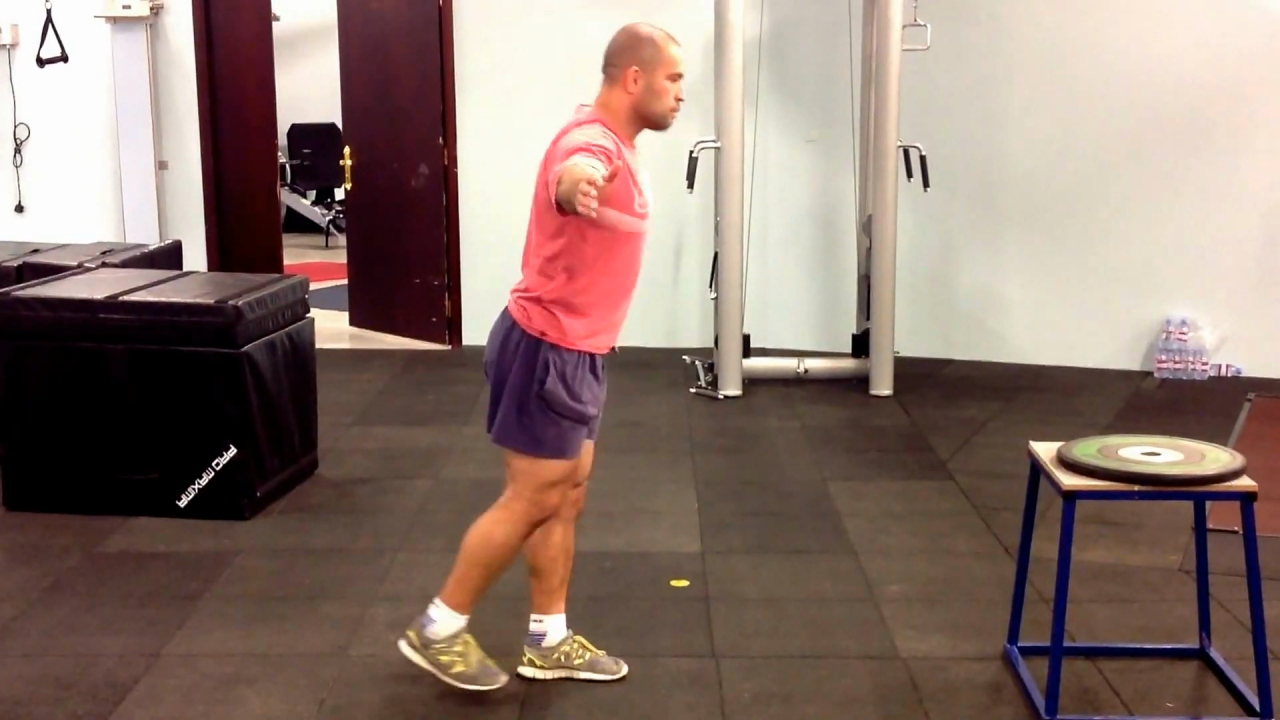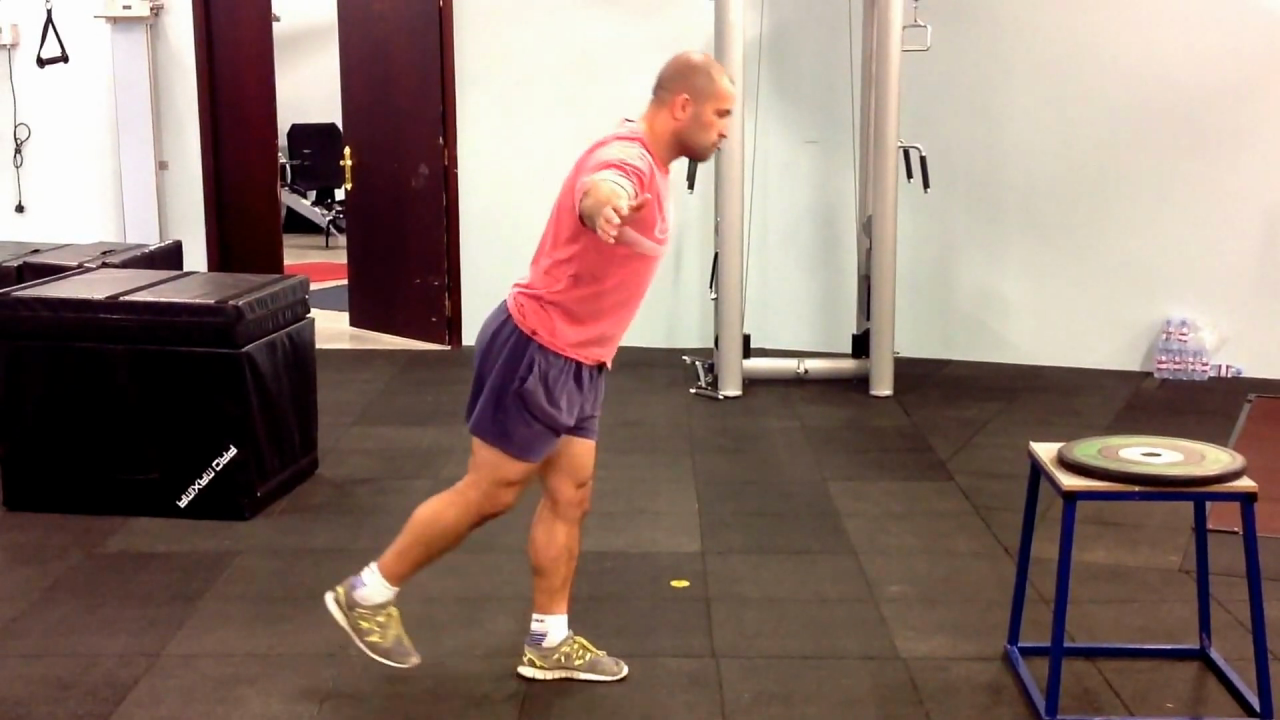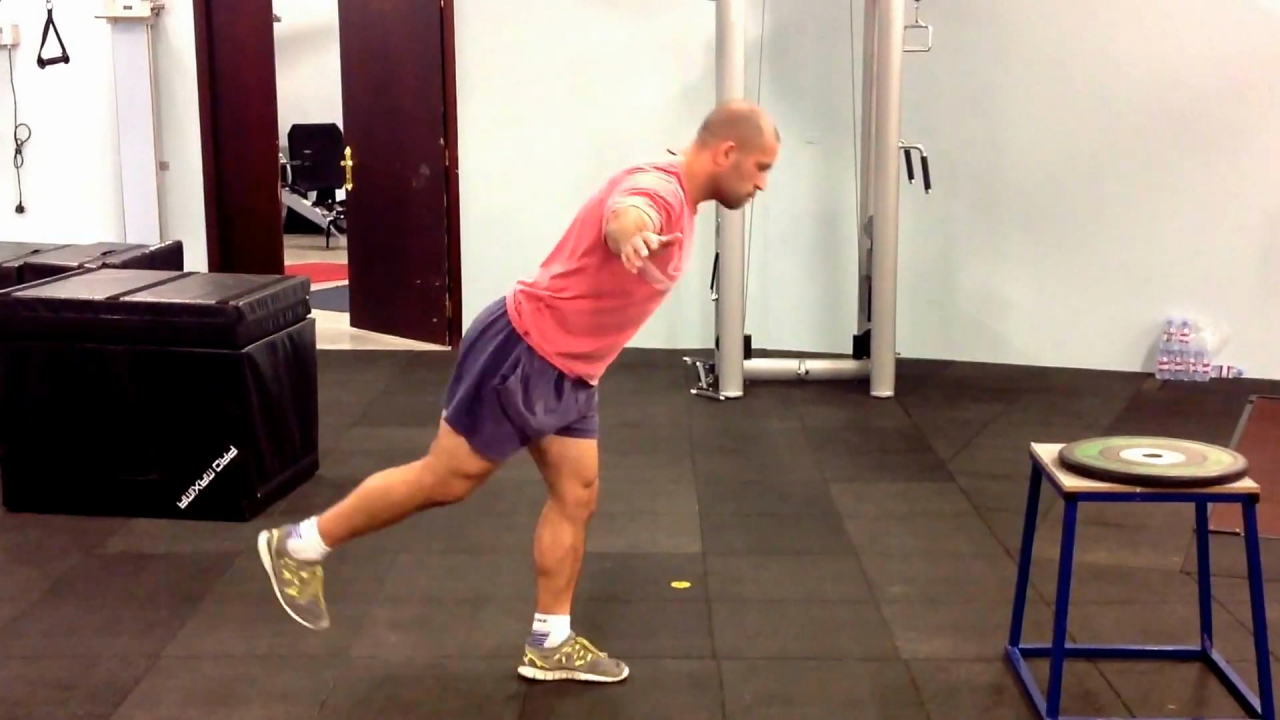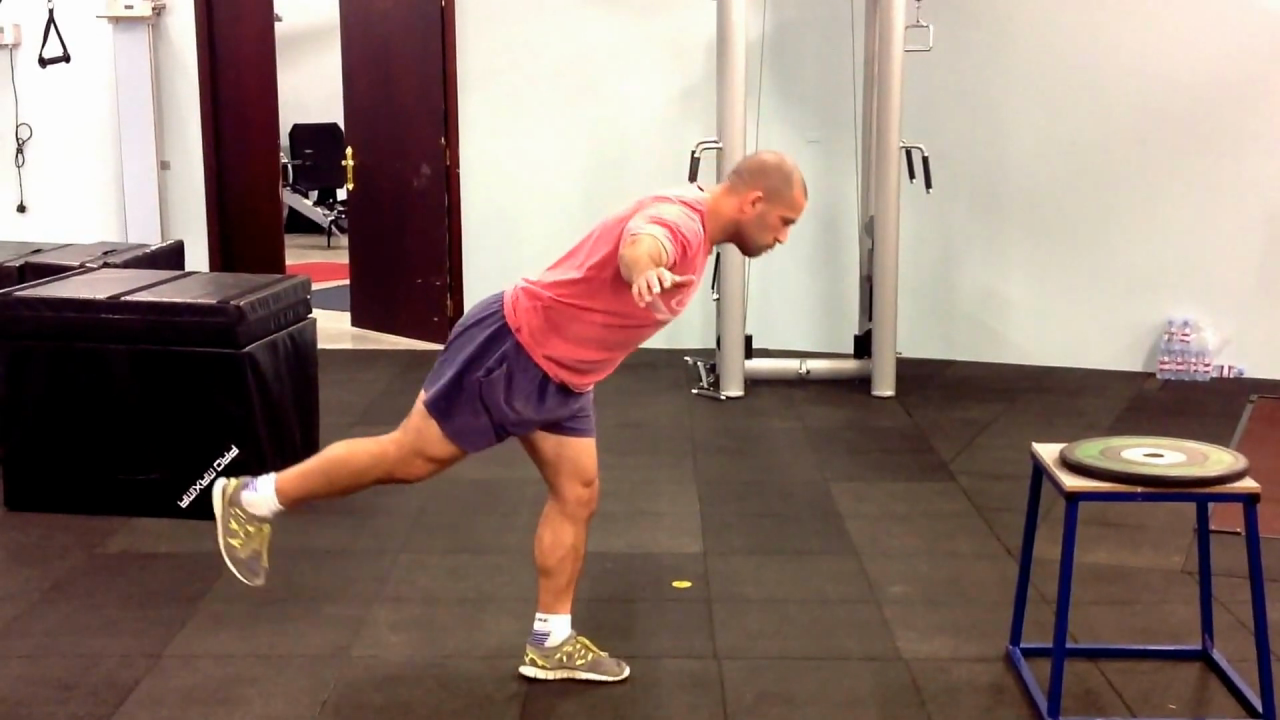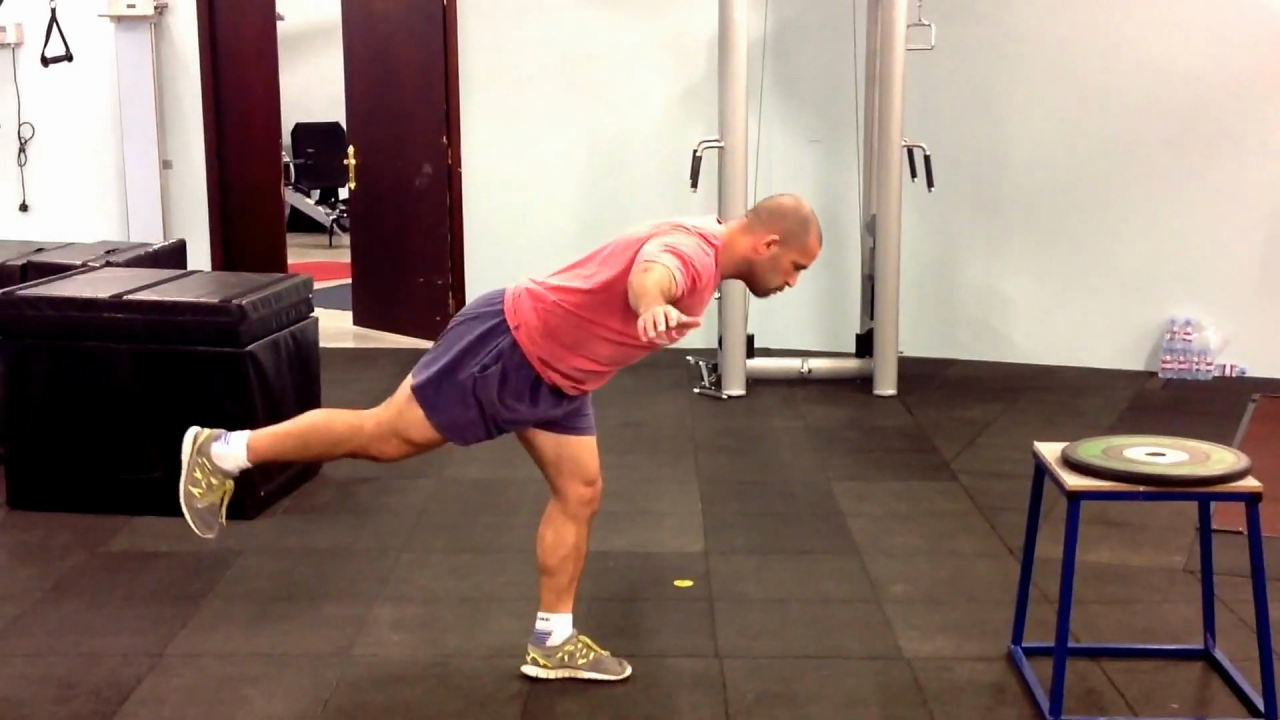
dt=0.4s
person 1, frame 1
left shoulder: (612, 141)
right shoulder: (591, 144)
right elbow: (575, 175)
right wrist: (577, 187)
left hip: (574, 350)
right hip: (548, 349)
left knee: (565, 498)
right knee: (532, 502)
left ankle: (548, 642)
right ankle: (436, 629)
person 1, frame 2
left shoulder: (647, 159)
right shoulder: (626, 159)
right elbow: (599, 186)
right wrist: (605, 202)
left hip: (575, 359)
right hip: (536, 351)
left knee: (570, 497)
right knee: (487, 494)
left ankle: (549, 643)
right ankle: (364, 594)
person 1, frame 3
left shoulder: (677, 192)
right shoulder: (658, 189)
right elbow: (625, 214)
right wrist: (632, 234)
left hip: (568, 368)
right hip: (522, 353)
left knee: (577, 497)
right knee: (444, 481)
left ankle: (550, 644)
right ankle: (300, 546)
person 1, frame 4
left shoulder: (694, 220)
right shoulder: (679, 221)
right elbow: (641, 240)
right wrist: (644, 269)
left hip: (559, 370)
right hip: (513, 350)
left knee: (577, 495)
right knee: (409, 458)
left ankle: (550, 644)
right ankle: (254, 499)
person 1, frame 5
left shoulder: (709, 246)
right shoulder: (694, 254)
right elbow: (652, 269)
right wrist: (652, 303)
left hip: (554, 371)
right hip: (509, 348)
left knee: (579, 492)
right knee: (385, 436)
left ankle: (552, 643)
right ankle: (224, 452)
